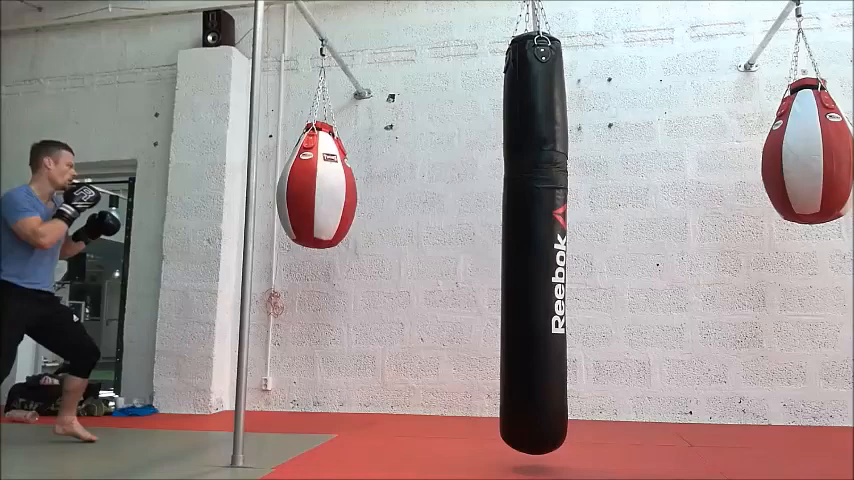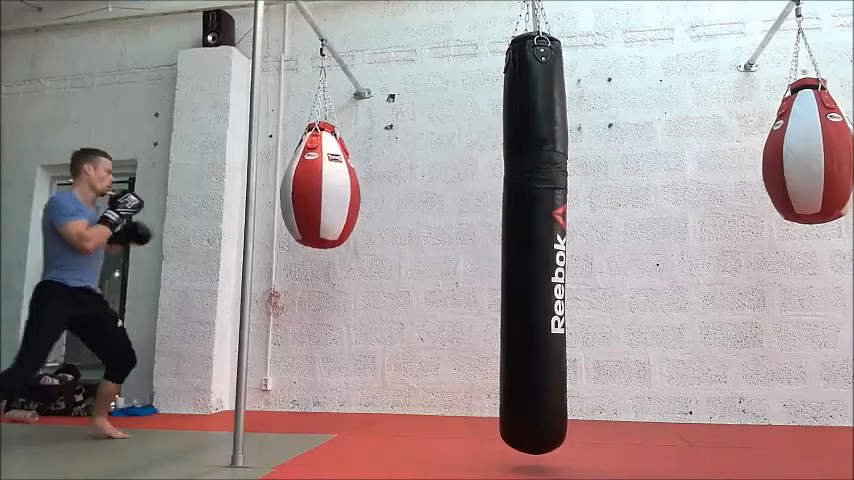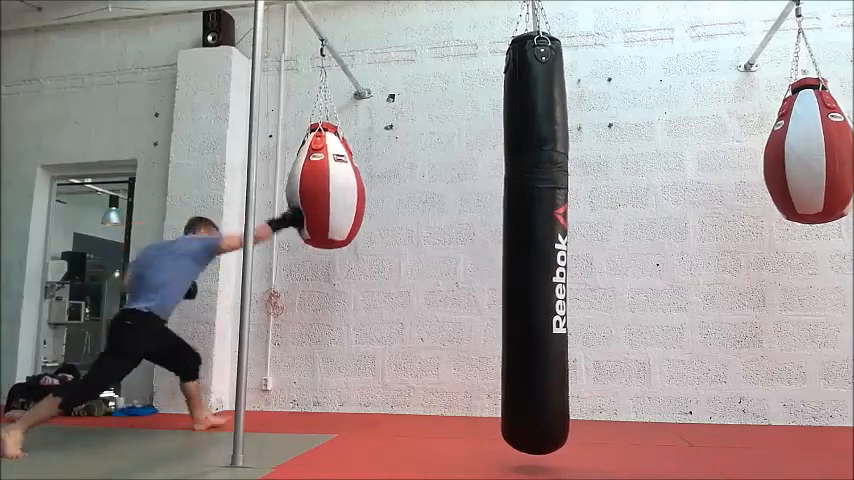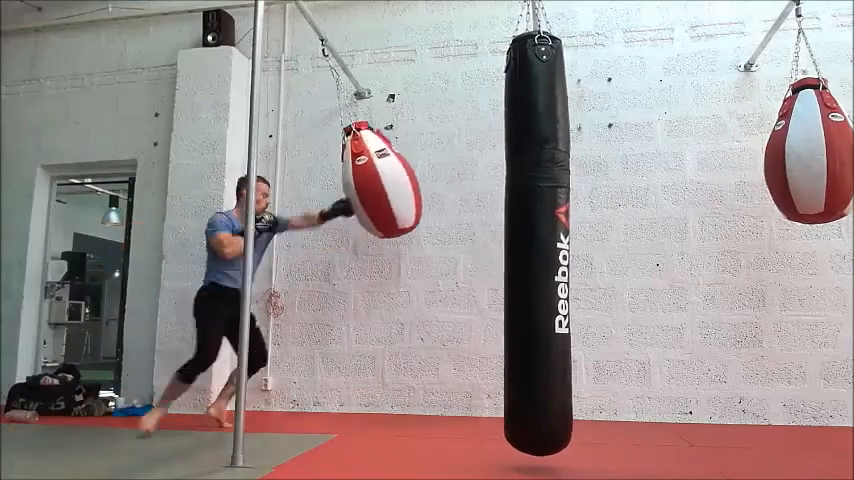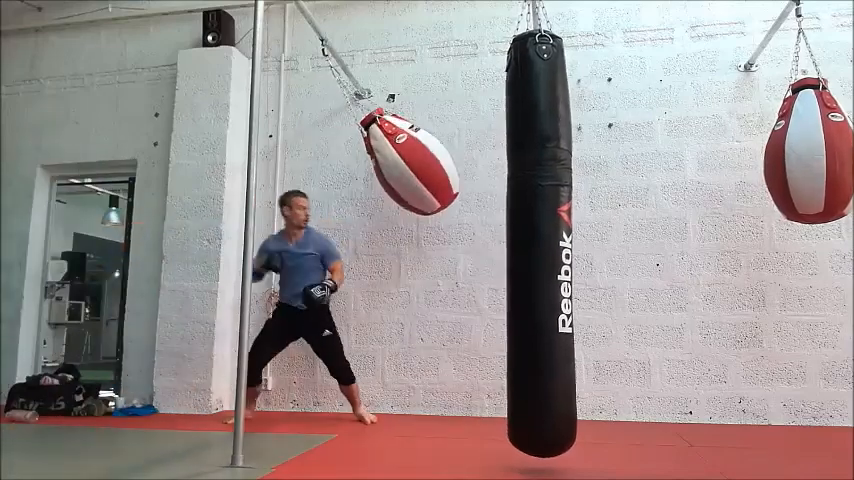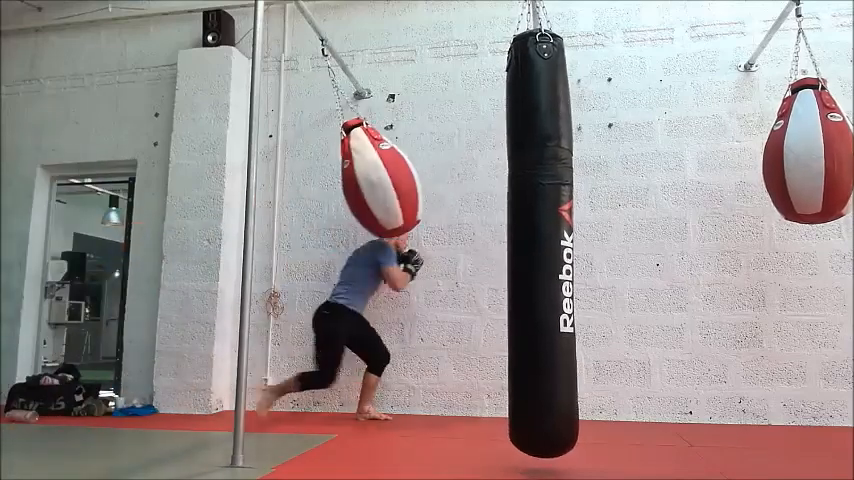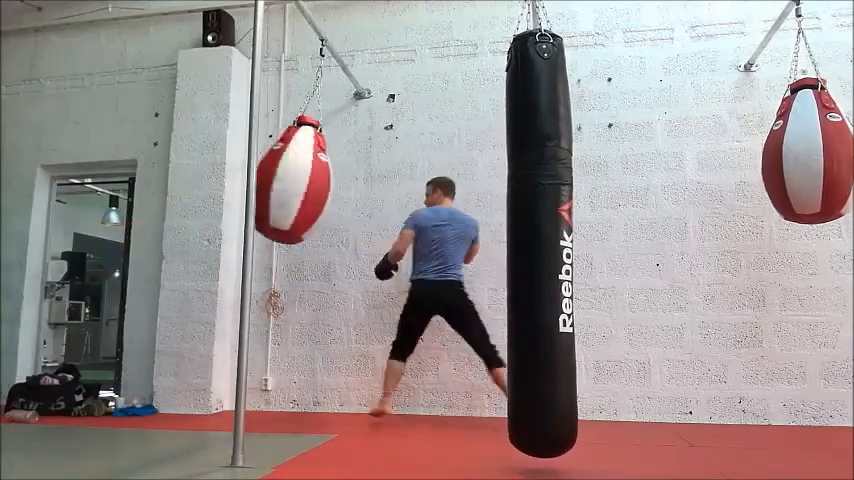
dt=0.3s
person 1, frame 1
left shoulder: (55, 203)
left elbow: (64, 250)
right elbow: (42, 238)
left wrist: (88, 233)
right wrist: (71, 209)
left hip: (44, 299)
left knee: (86, 353)
left ankle: (67, 419)
person 1, frame 2
left shoulder: (96, 209)
right shoulder: (61, 202)
right elbow: (86, 242)
left wrist: (124, 236)
right wrist: (116, 215)
left hip: (89, 298)
right hip: (55, 297)
left knee: (124, 357)
right knee: (26, 367)
left ankle: (100, 421)
person 1, frame 3
left shoulder: (152, 251)
right shoulder: (200, 244)
left elbow: (127, 285)
right elbow: (239, 241)
right wrist: (280, 221)
left hip: (149, 326)
right hip: (136, 326)
left knee: (190, 362)
right knee: (90, 385)
left ankle: (199, 417)
person 1, frame 4
left shoulder: (266, 220)
right shoulder: (220, 221)
left elbow: (302, 221)
right elbow: (227, 250)
left wrist: (330, 211)
right wrist: (254, 230)
left hip: (238, 301)
right hip: (213, 298)
left knee: (256, 357)
right knee: (204, 357)
left ankle: (219, 406)
right ankle: (159, 409)
person 1, frame 5
left shoulder: (319, 240)
right shoulder: (271, 244)
left elbow: (338, 273)
right elbow: (254, 274)
left wrist: (326, 288)
right wrist: (261, 268)
left hip: (317, 314)
right hip: (287, 312)
left knee: (339, 367)
right knee: (254, 361)
left ankle: (358, 409)
right ankle: (247, 408)
person 1, frame 6
left shoulder: (380, 251)
right shoulder: (382, 248)
right elbow: (397, 284)
left wrist: (406, 263)
right wrist: (412, 268)
left hip: (351, 317)
right hip: (334, 315)
left knee: (380, 357)
right knee: (325, 376)
left ankle: (364, 408)
right ankle: (273, 392)
person 1, frame 7
left shoulder: (419, 216)
right shoulder: (471, 223)
left elbow: (398, 249)
left wrist: (387, 264)
left hip: (422, 292)
right hip: (453, 292)
left knee: (401, 347)
right knee: (484, 347)
left ankle: (385, 402)
